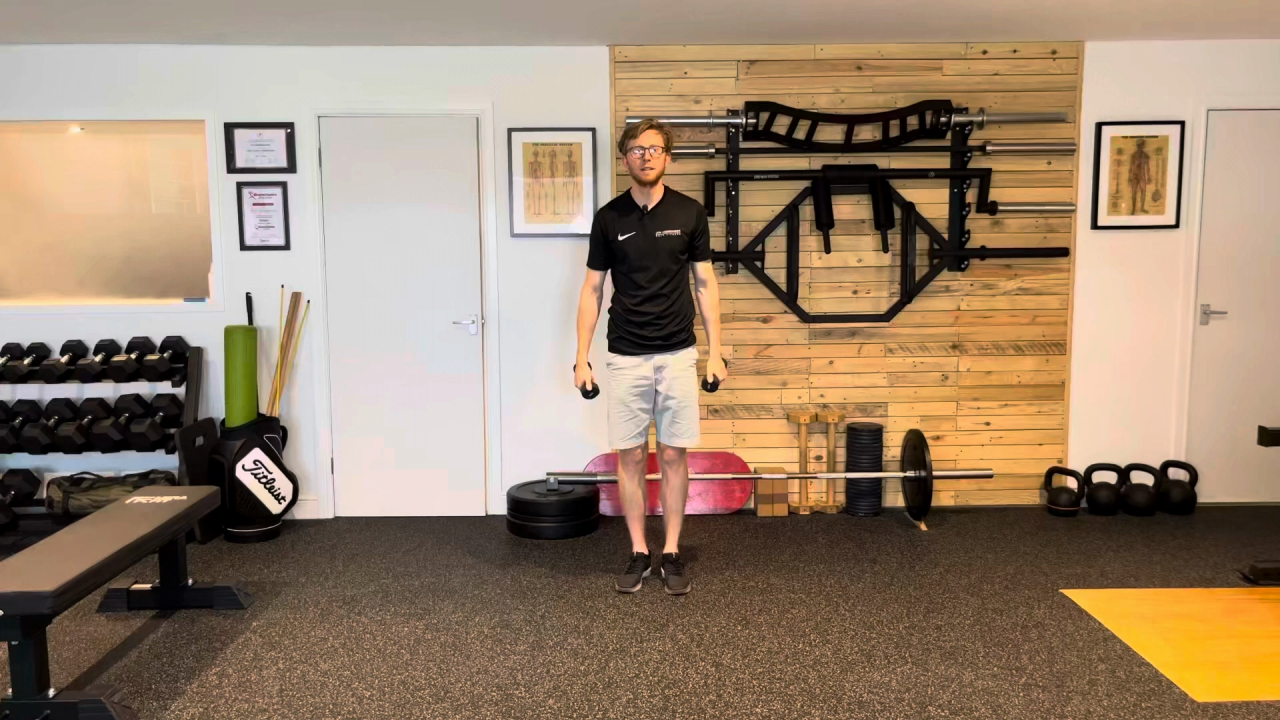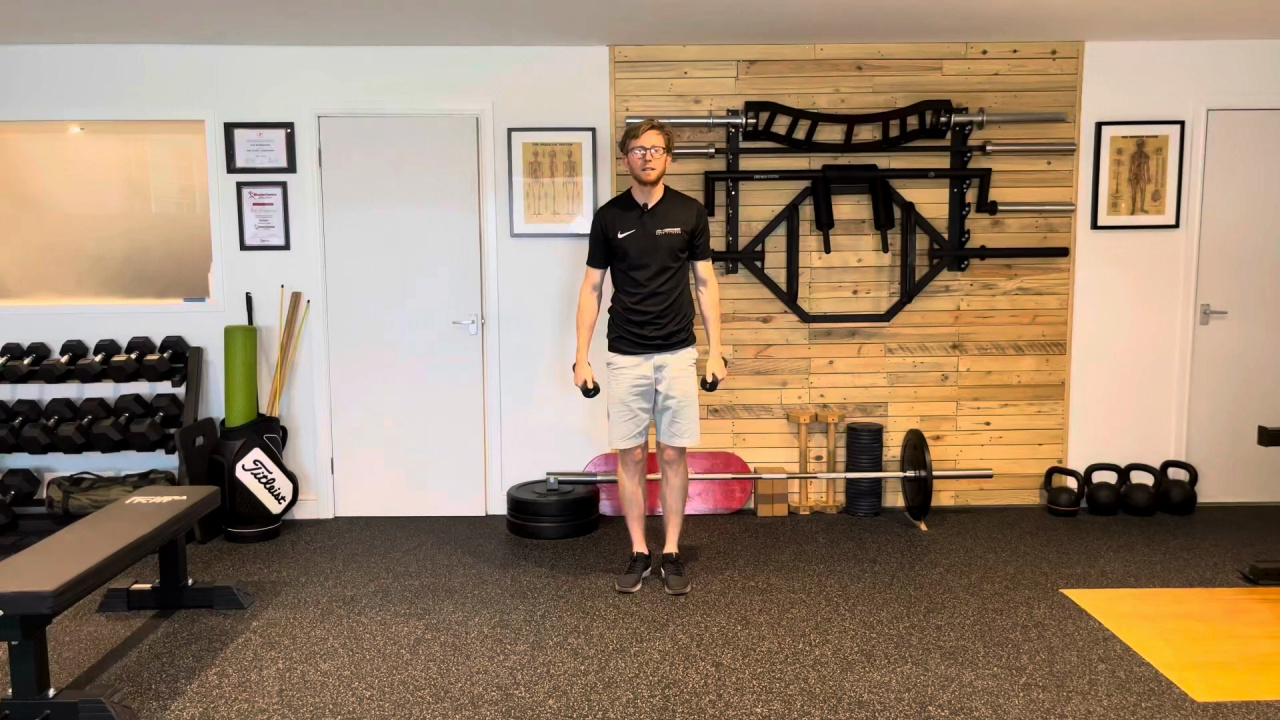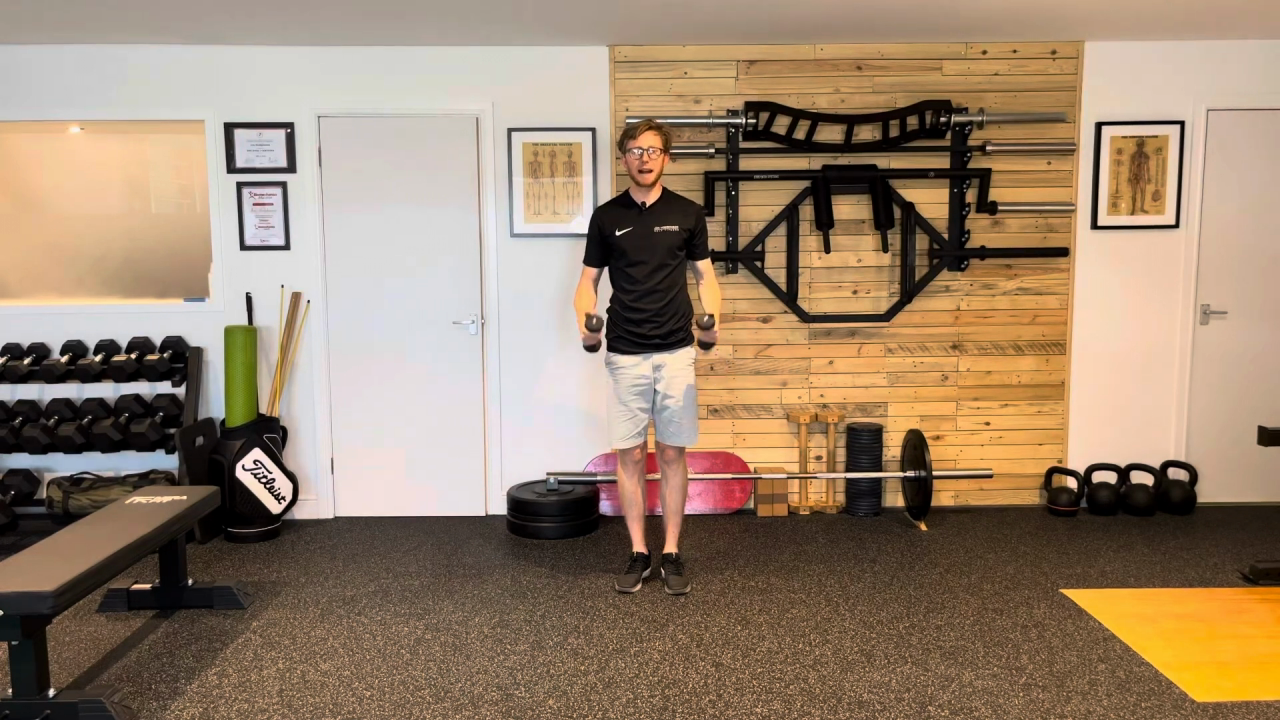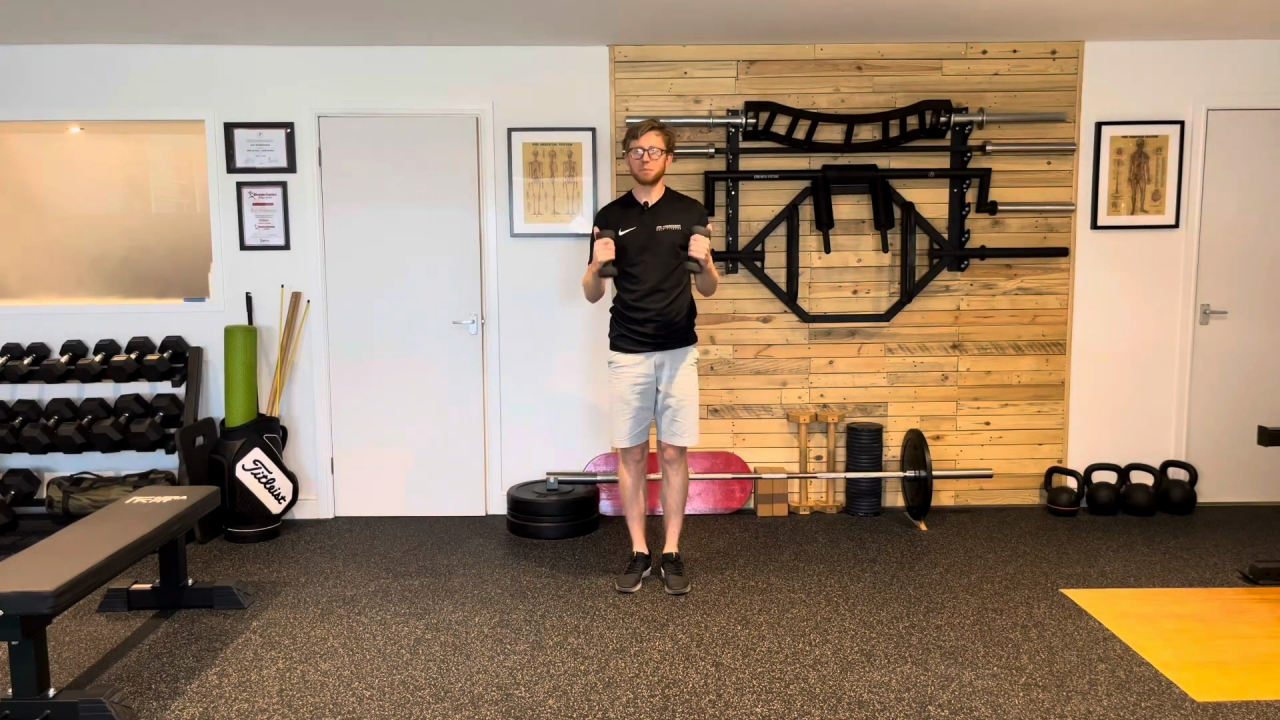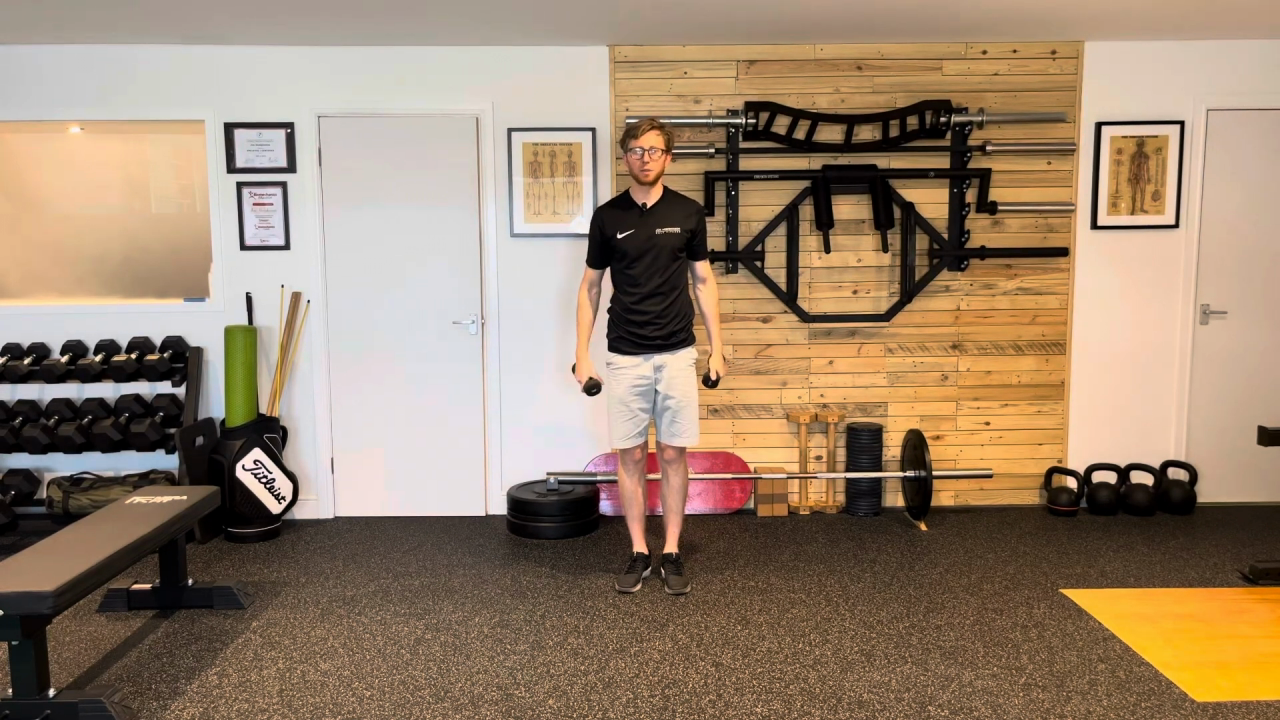
dt=1s
person 1, frame 1
left shoulder: (689, 213)
right shoulder: (608, 217)
left elbow: (705, 283)
right elbow: (592, 289)
left wrist: (716, 351)
right wrist: (581, 357)
left hip: (677, 354)
right hip: (625, 357)
left knee: (673, 455)
right knee: (630, 455)
left ankle: (671, 553)
right ankle: (638, 553)
person 1, frame 2
left shoulder: (690, 212)
right shoulder: (609, 216)
left elbow: (705, 282)
right elbow: (592, 287)
left wrist: (716, 350)
right wrist: (581, 355)
left hip: (677, 354)
right hip: (625, 356)
left knee: (673, 454)
right knee: (630, 455)
left ankle: (671, 553)
right ankle: (638, 552)
person 1, frame 3
left shoulder: (688, 213)
right shoulder: (606, 216)
left elbow: (705, 276)
right elbow: (588, 281)
left wrist: (712, 319)
right wrist: (584, 319)
left hip: (676, 353)
right hip: (624, 355)
left knee: (673, 453)
right knee: (629, 455)
left ankle: (671, 553)
right ankle: (638, 552)
person 1, frame 4
left shoulder: (690, 211)
right shoulder: (611, 215)
left elbow: (708, 289)
right elbow: (592, 293)
left wrist: (704, 262)
right wrist: (598, 265)
left hip: (677, 351)
right hip: (627, 353)
left knee: (674, 452)
right knee: (631, 452)
left ankle: (672, 553)
right ankle: (638, 552)
person 1, frame 5
left shoulder: (688, 212)
right shoulder: (607, 216)
left elbow: (703, 281)
right elbow: (590, 287)
left wrist: (717, 347)
right wrist: (581, 352)
left hip: (677, 353)
right hip: (626, 356)
left knee: (673, 454)
right knee: (630, 455)
left ankle: (671, 553)
right ankle: (639, 552)
